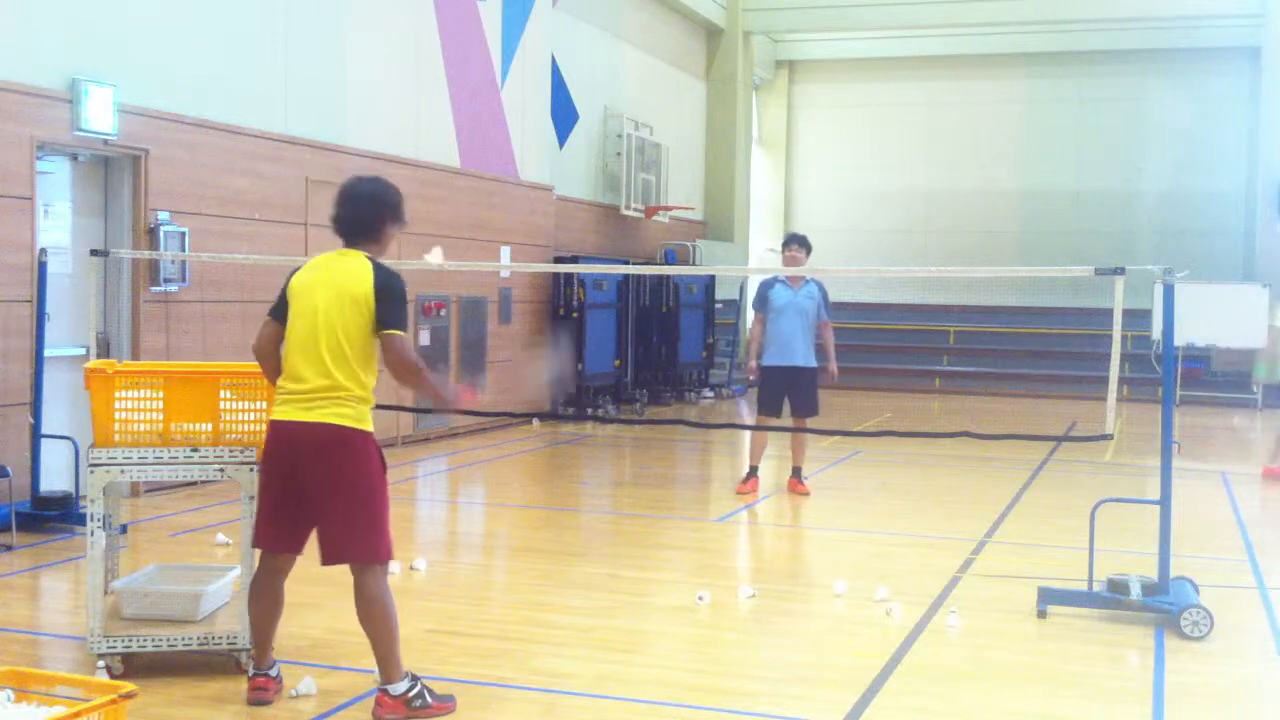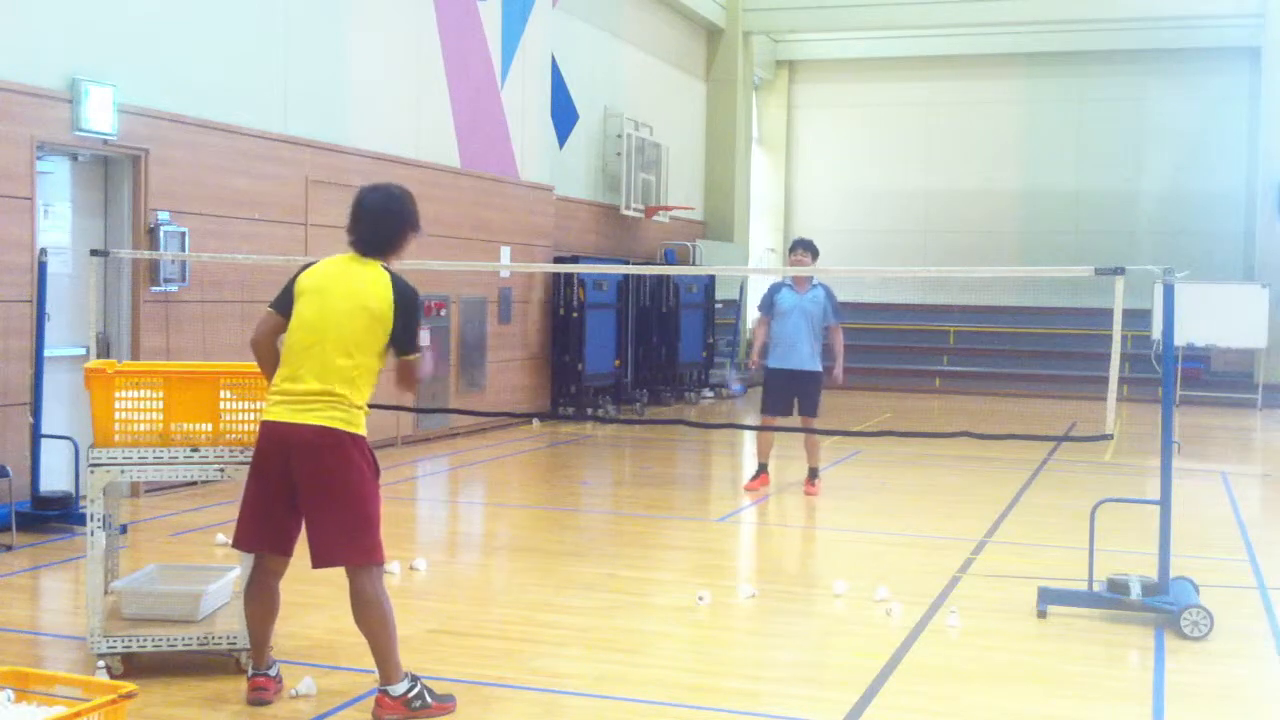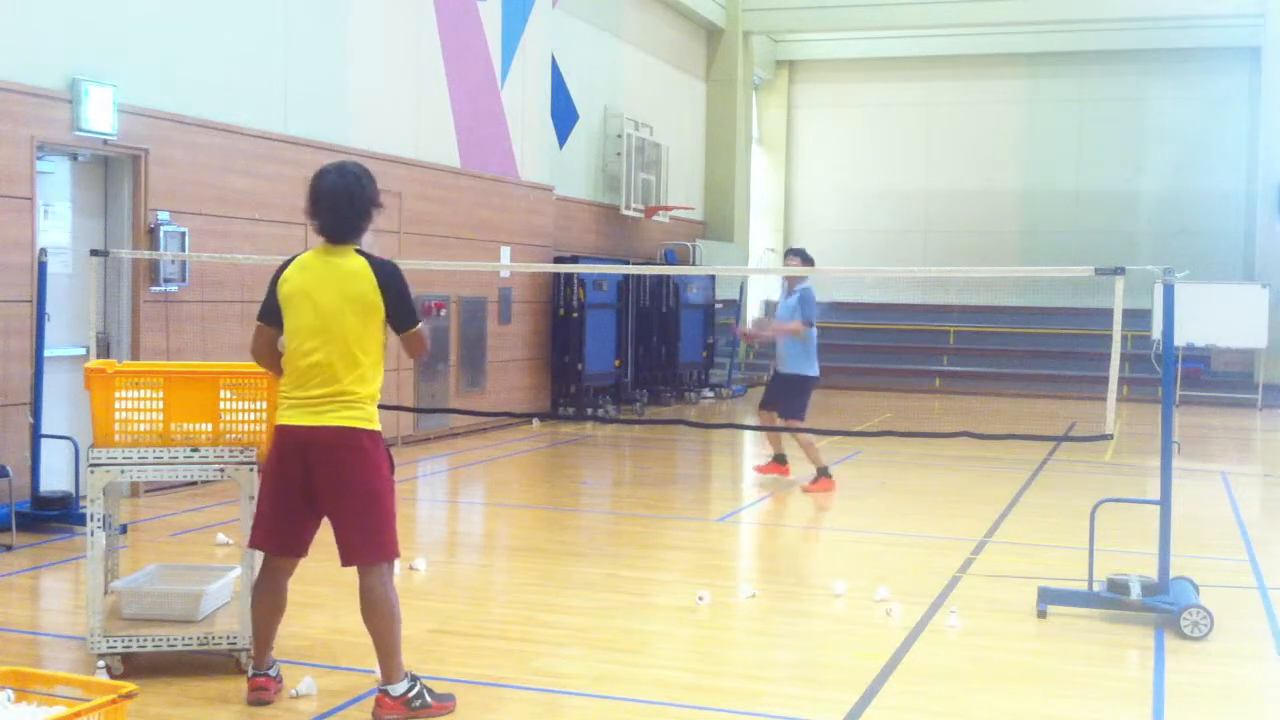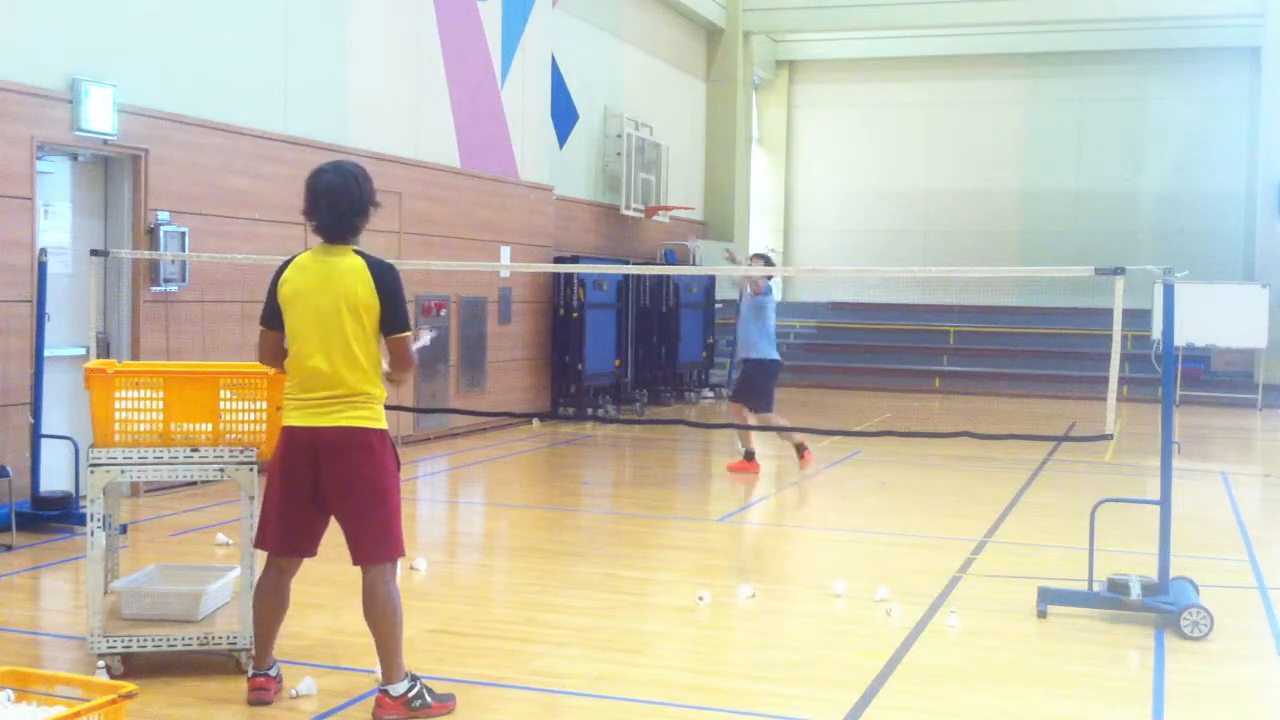
dt=0.5s
person 1, frame 1
left shoulder: (304, 273)
right shoulder: (383, 279)
left elbow: (264, 349)
right elbow: (397, 360)
right wrist: (435, 392)
left hip: (285, 427)
right hip: (343, 432)
left knee: (274, 558)
right knee: (368, 566)
left ankle: (261, 672)
person 1, frame 2
left shoulder: (310, 273)
right shoulder: (397, 292)
left elbow: (261, 341)
right elbow: (409, 379)
right wrist: (421, 367)
left hip: (277, 428)
right hip: (336, 435)
left knee: (268, 560)
right knee: (363, 568)
left ankle: (261, 673)
person 1, frame 3
left shoulder: (289, 272)
right shoulder: (381, 274)
left elbow: (261, 350)
right elbow: (418, 348)
left hip: (291, 431)
right hip: (351, 433)
left knee: (277, 561)
right knee: (374, 565)
left ankle: (261, 672)
person 1, frame 4
left shoulder: (288, 273)
right shoulder: (378, 274)
left elbow: (269, 353)
right elbow: (404, 362)
right wrist: (387, 375)
left hip: (299, 431)
right hip: (358, 433)
left knee: (281, 560)
right knee: (378, 564)
left ankle: (261, 672)
person 2, frame 1
left shoulder: (817, 289)
right shoulder: (768, 286)
left elbow: (825, 327)
right elbow: (758, 323)
left wrist: (831, 359)
right wrist: (752, 357)
left hip: (804, 365)
right hip: (772, 364)
left knee: (800, 421)
right knee: (763, 419)
left ankle: (796, 476)
right ankle: (752, 475)
person 2, frame 2
left shoulder: (824, 293)
right shoulder: (776, 290)
left elbow: (835, 330)
right elbow: (764, 324)
left wrist: (839, 364)
right wrist: (756, 350)
left hip: (809, 368)
right hip: (777, 366)
left knee: (809, 421)
right knee: (768, 419)
left ankle: (813, 475)
right ankle: (762, 472)
person 2, frame 3
left shoulder: (805, 295)
right shoulder: (786, 295)
left elbow: (801, 328)
left wrist: (772, 327)
right wrist: (755, 334)
left hip: (801, 372)
right hip: (782, 370)
left knee: (793, 423)
right knee: (765, 412)
left ankle: (824, 475)
right ankle: (780, 460)
person 2, frame 4
left shoulder: (762, 289)
right shoulder: (748, 294)
left elbow: (756, 286)
left wrist: (736, 264)
left hip: (763, 361)
right hip: (750, 360)
left knee: (763, 413)
right knee: (736, 406)
left ankle: (802, 449)
right ankle: (749, 458)
